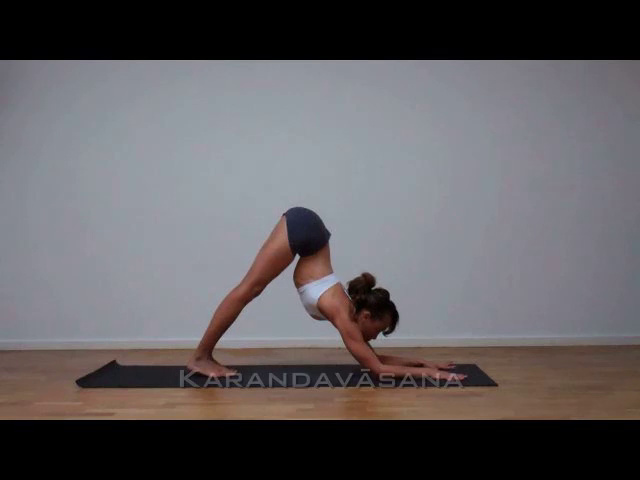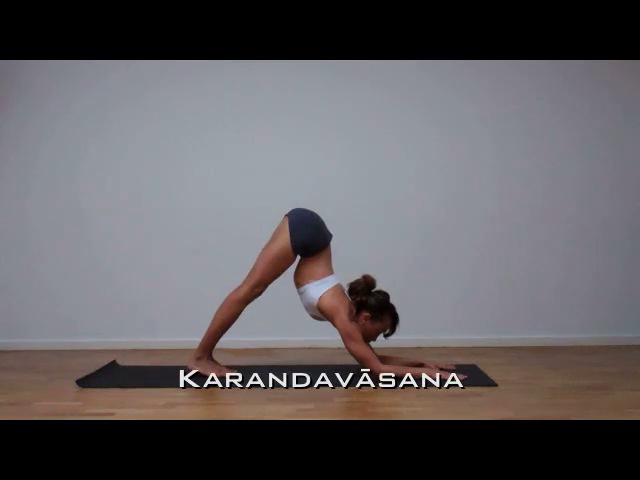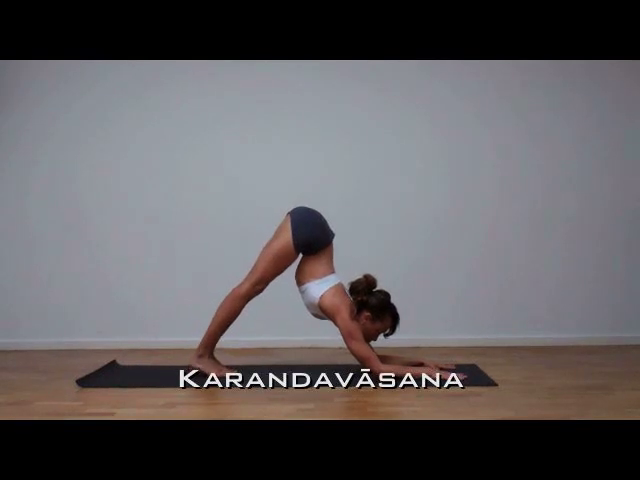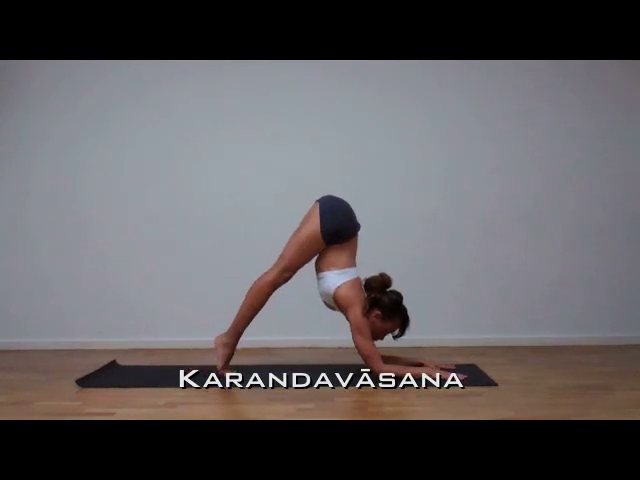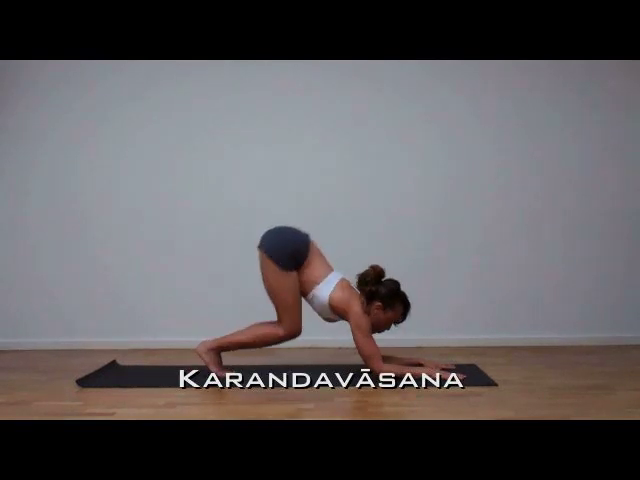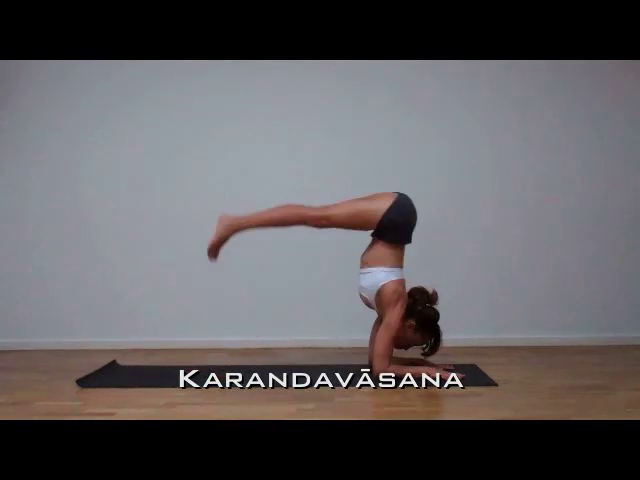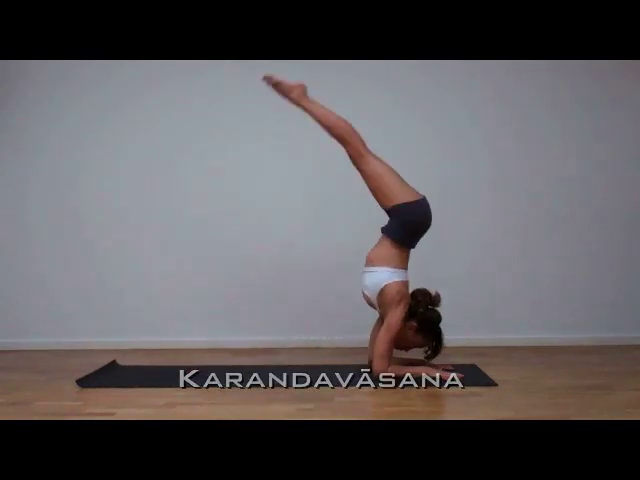
dt=0.5s
person 1, frame 1
left shoulder: (351, 311)
right shoulder: (344, 316)
left elbow: (373, 358)
right elbow: (378, 369)
left wrist: (421, 362)
right wrist: (430, 373)
left hip: (304, 226)
right hip: (300, 227)
left knee: (250, 291)
right knee: (247, 289)
right ankle: (200, 356)
person 1, frame 2
left shoulder: (351, 313)
right shoulder: (345, 318)
left elbow: (373, 358)
right elbow: (377, 369)
left wrist: (421, 362)
right wrist: (427, 372)
left hip: (306, 229)
right hip: (302, 229)
left knee: (252, 291)
right knee: (249, 290)
right ankle: (200, 356)
person 1, frame 3
left shoulder: (351, 311)
right shoulder: (346, 316)
left elbow: (373, 358)
right elbow: (378, 369)
left wrist: (420, 362)
right wrist: (426, 372)
left hip: (309, 226)
right hip: (304, 225)
left knee: (253, 288)
right knee: (250, 286)
right ankle: (202, 354)
person 1, frame 4
left shoulder: (362, 305)
right shoulder: (357, 310)
left elbow: (374, 356)
right elbow: (378, 367)
left wrist: (420, 362)
right wrist: (425, 372)
left knee: (280, 276)
right knee: (278, 274)
right ankle: (229, 338)
person 1, frame 5
left shoulder: (356, 302)
right shoulder: (356, 309)
left elbow: (374, 358)
right elbow: (378, 367)
left wrist: (418, 362)
right wrist: (423, 371)
left hip: (287, 244)
right hip: (282, 246)
left knee: (287, 328)
right knee: (290, 328)
right ankle: (211, 346)
person 1, frame 6
right shoulder: (395, 310)
right elbow: (380, 367)
left wrist: (418, 363)
right wrist: (423, 368)
left knee: (312, 218)
right knee: (313, 217)
person 1, frame 7
right shoulder: (397, 307)
right elbow: (381, 367)
right wrist: (426, 370)
left hip: (408, 215)
right hip: (410, 215)
right knee: (359, 152)
